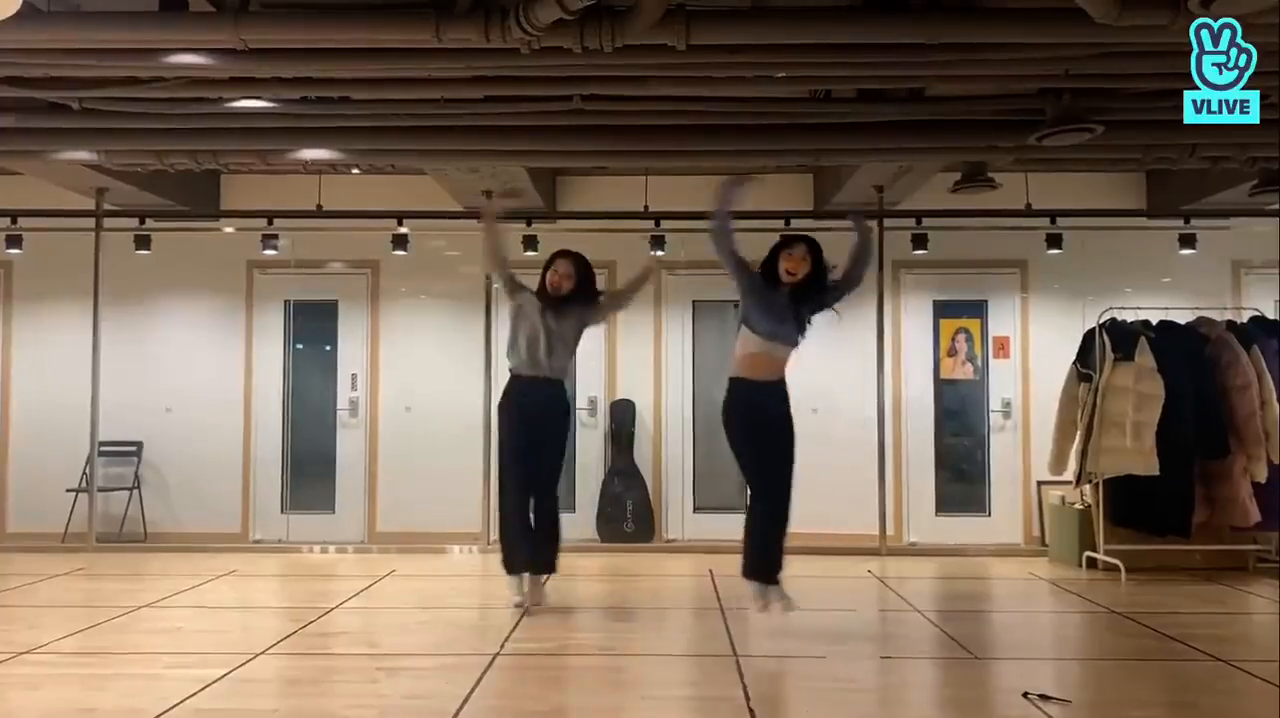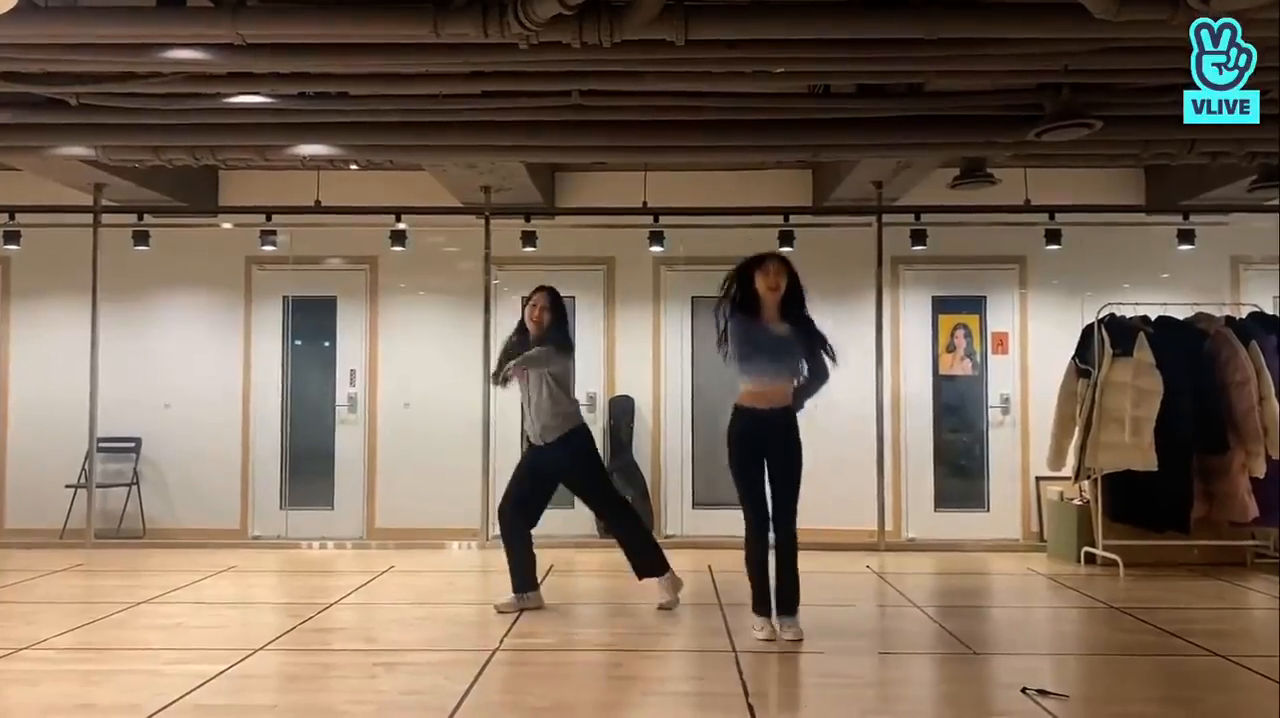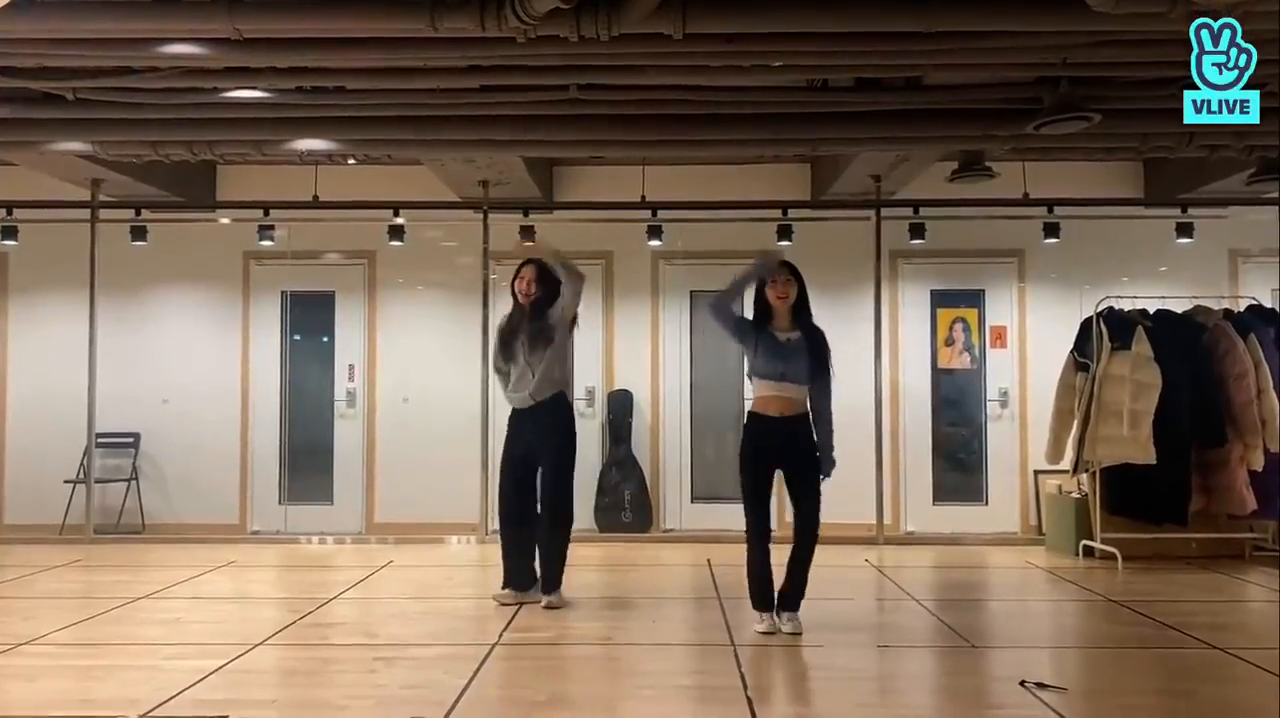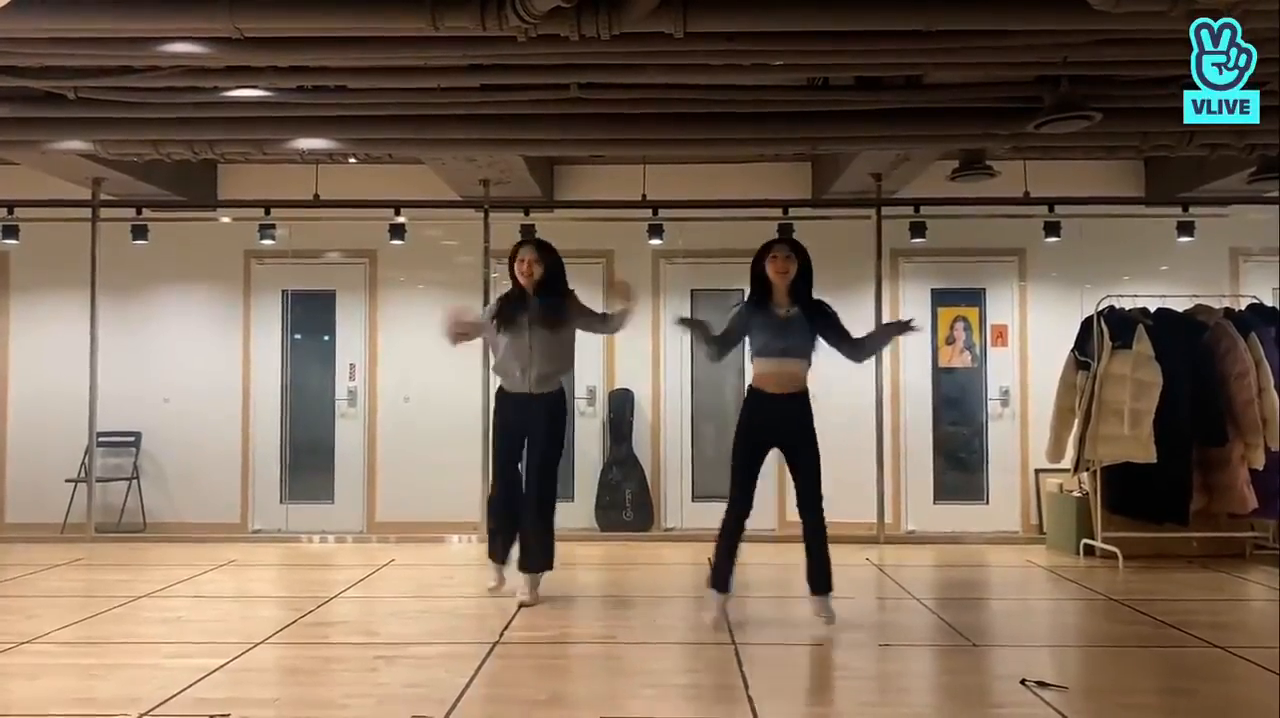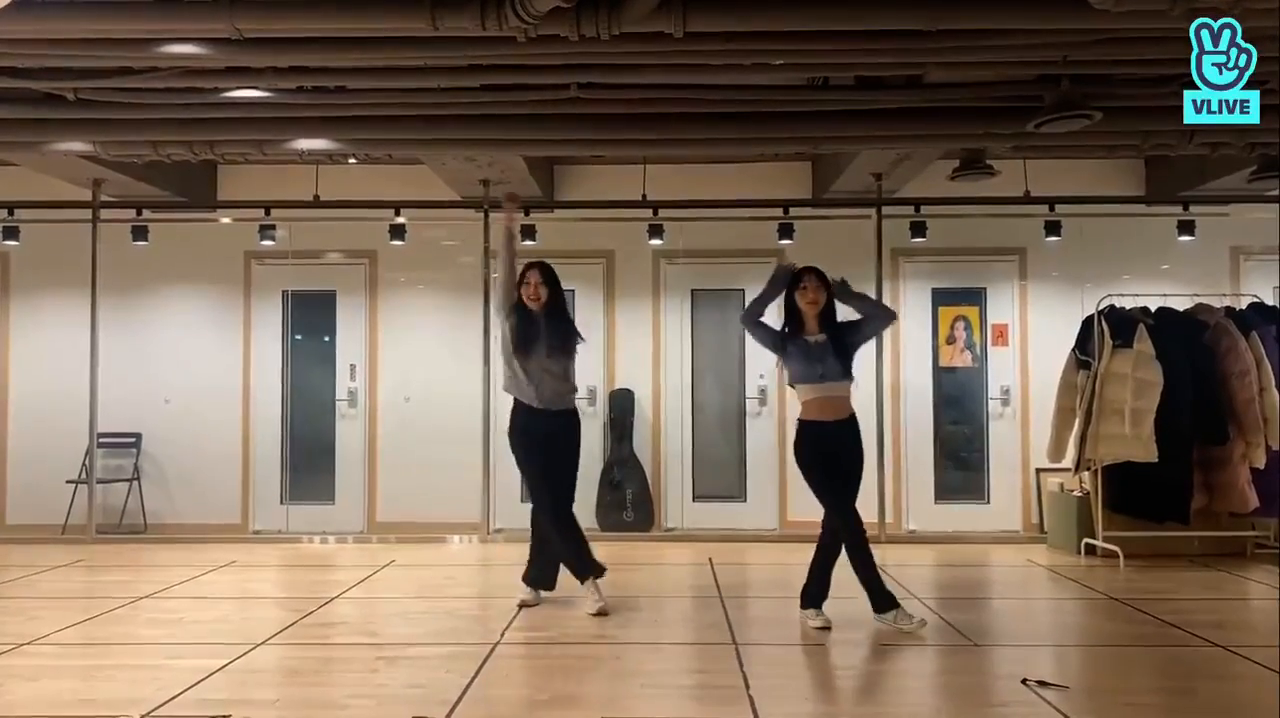
dt=0.7s
person 1, frame 1
left shoulder: (805, 303)
right shoulder: (753, 288)
left elbow: (850, 281)
right elbow: (722, 243)
left wrist: (863, 237)
right wrist: (724, 201)
left hip: (775, 398)
right hip: (742, 396)
left knee: (780, 490)
right knee: (762, 486)
left ankle: (769, 577)
right ankle: (756, 574)
person 1, frame 2
left shoulder: (800, 328)
right shoulder: (740, 326)
left elbow: (819, 373)
right elbow: (744, 363)
left wrist: (797, 394)
right wrist: (782, 368)
left hip: (784, 427)
right hip: (748, 427)
left knee: (785, 523)
right knee: (757, 521)
left ankle: (787, 612)
right ankle: (762, 613)
person 1, frame 3
left shoulder: (813, 337)
right shoulder: (751, 333)
left elbow: (822, 397)
right elbow: (717, 307)
left wrist: (826, 447)
right wrist: (754, 272)
left hip: (799, 434)
right hip: (759, 433)
left knee: (808, 526)
right knee: (757, 527)
left ankle: (788, 607)
right ankle: (764, 608)
person 1, frame 4
left shoulder: (814, 312)
right shoulder: (751, 312)
left elbow: (857, 351)
right elbow: (717, 350)
left wrist: (888, 331)
right wrist: (699, 331)
left hip: (797, 412)
right hip: (758, 409)
left knee: (811, 506)
right knee: (740, 503)
left ankle: (820, 592)
right ankle: (719, 588)
person 1, frame 5
left shoulder: (845, 335)
right shoulder: (786, 342)
left elbow: (886, 315)
right elbow: (748, 319)
left wrist: (849, 294)
right wrist: (775, 285)
left hip: (847, 435)
right hip: (811, 438)
left knee: (836, 522)
right knee: (849, 521)
left ankle: (811, 602)
right ankle: (885, 605)
person 2, frame 1
left shoulder: (579, 311)
right shoulder: (523, 301)
left elbow: (619, 299)
right elbow: (497, 266)
left wrist: (647, 272)
right wrist: (490, 226)
left hip: (553, 397)
right hip: (519, 394)
left knee: (545, 488)
right knee: (515, 482)
left ankle: (538, 571)
right ankle: (517, 571)
person 2, frame 2
left shoulder: (556, 348)
right shoulder: (517, 348)
left elbow: (538, 360)
left wrist: (521, 365)
left hip: (572, 444)
right hip: (538, 449)
left knee: (612, 509)
right knee: (511, 512)
left ankle: (664, 575)
right ankle: (526, 591)
person 2, frame 3
left shoulder: (556, 316)
right shoulder: (508, 327)
left elbow: (576, 281)
left wrist: (548, 253)
right wrist: (514, 397)
left hip: (554, 416)
right hip: (521, 419)
left knee: (555, 501)
right knee: (511, 502)
left ankle: (551, 586)
right ankle: (521, 583)
person 2, frame 4
left shoulder: (562, 307)
right shoulder: (501, 308)
left elbow: (604, 324)
right elbow: (464, 331)
left wrist: (623, 307)
right wrist: (458, 328)
left hip: (549, 403)
right hip: (510, 401)
left knee: (539, 487)
right knee: (504, 480)
left ankle: (531, 571)
right ankle: (498, 560)
person 2, frame 5
left shoulder: (562, 331)
right shoulder: (512, 321)
right elbow: (506, 272)
right wrist: (509, 226)
left hip: (564, 421)
right hip: (527, 422)
left knee: (552, 505)
right knee: (550, 503)
left ankle: (535, 582)
right ankle: (589, 579)
